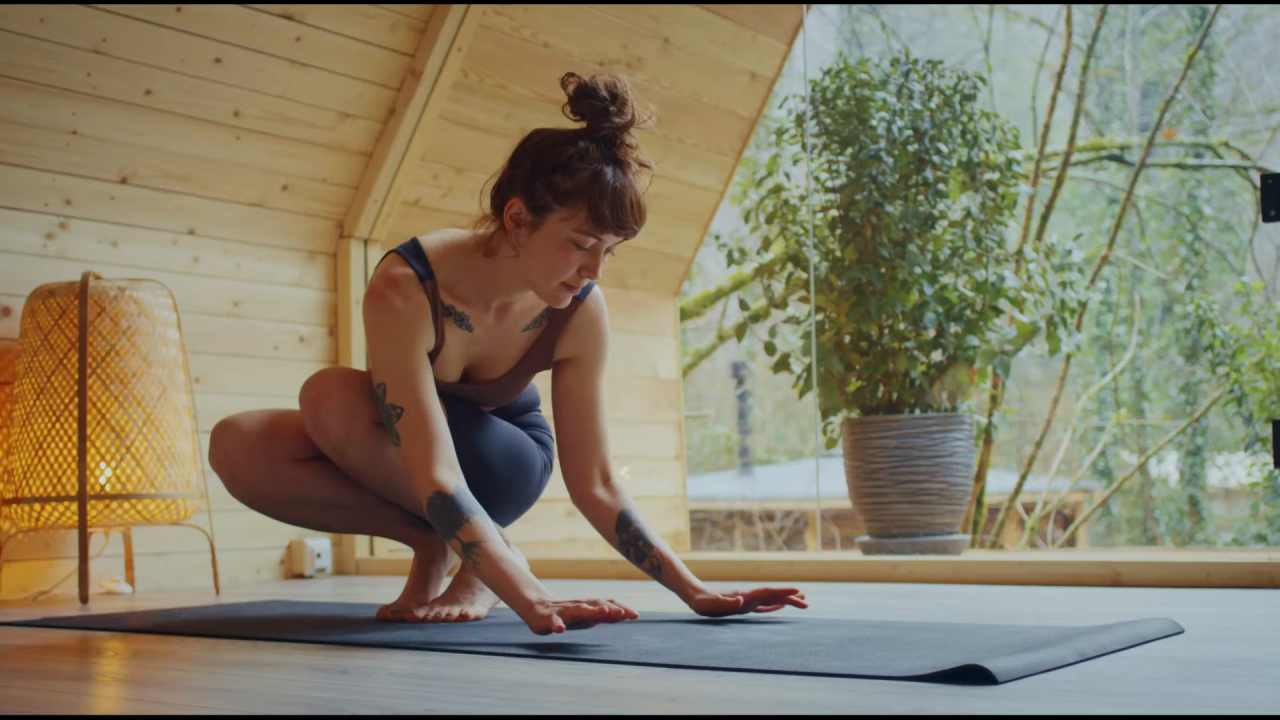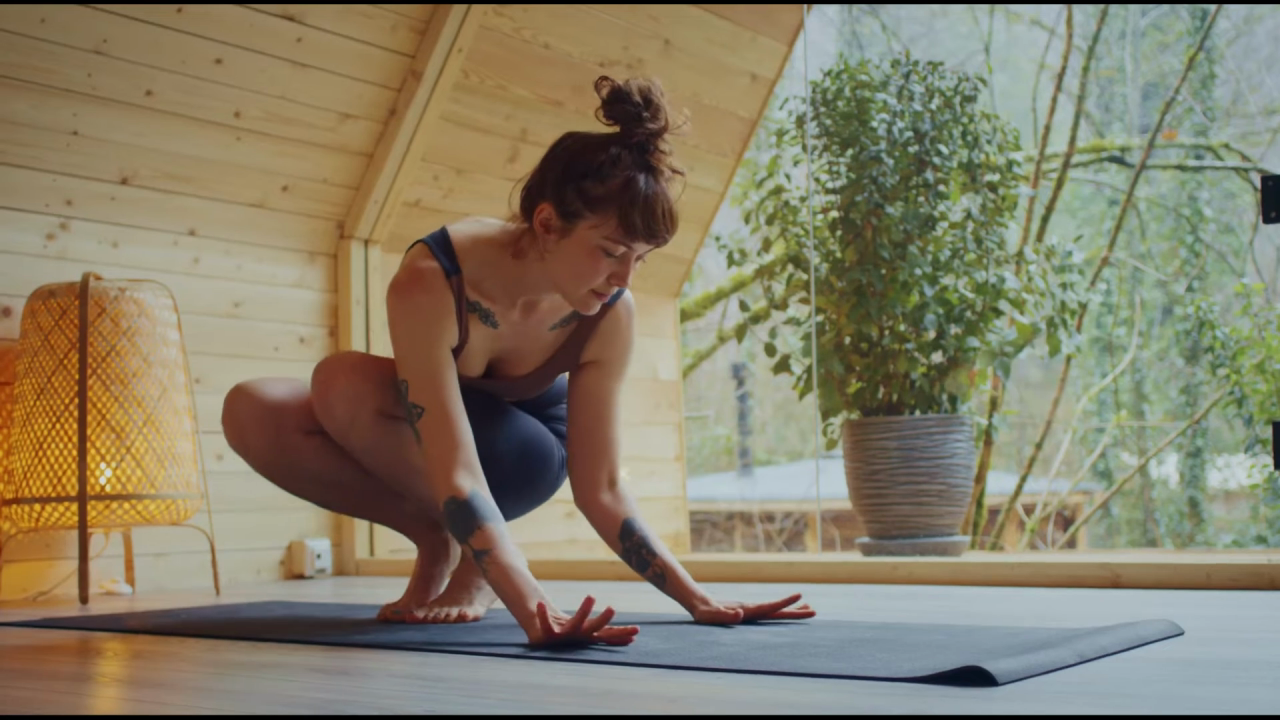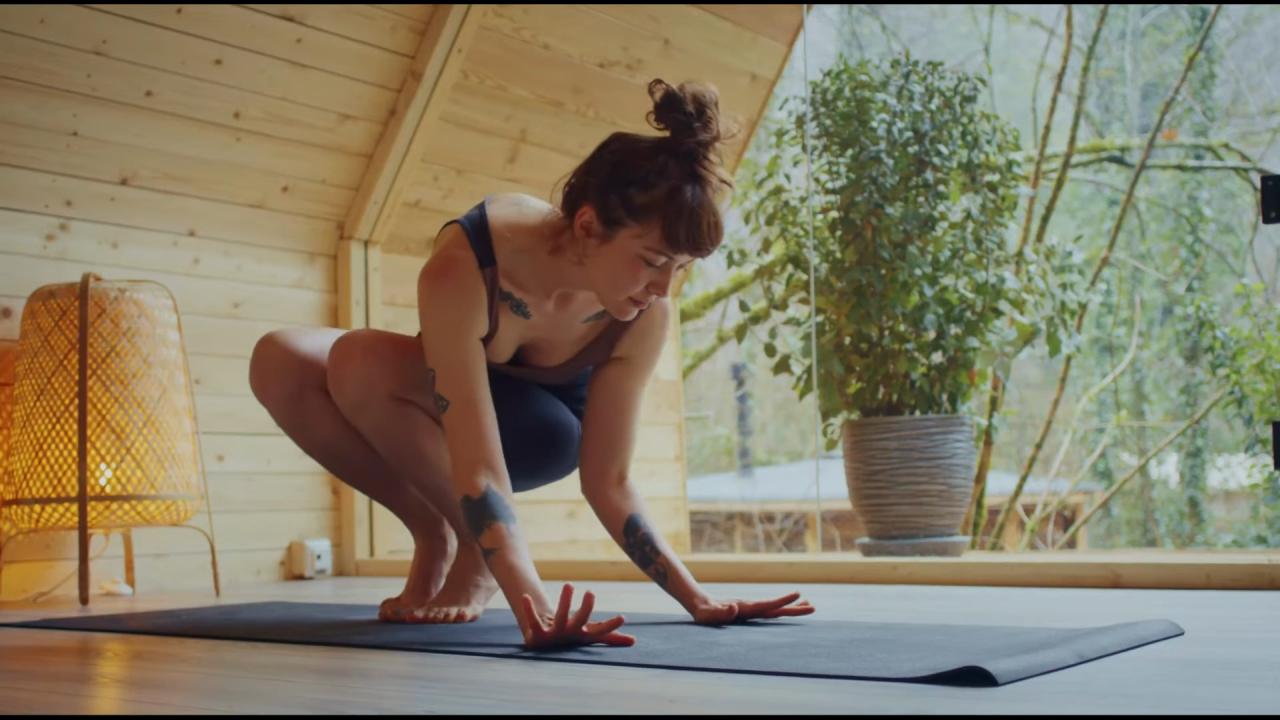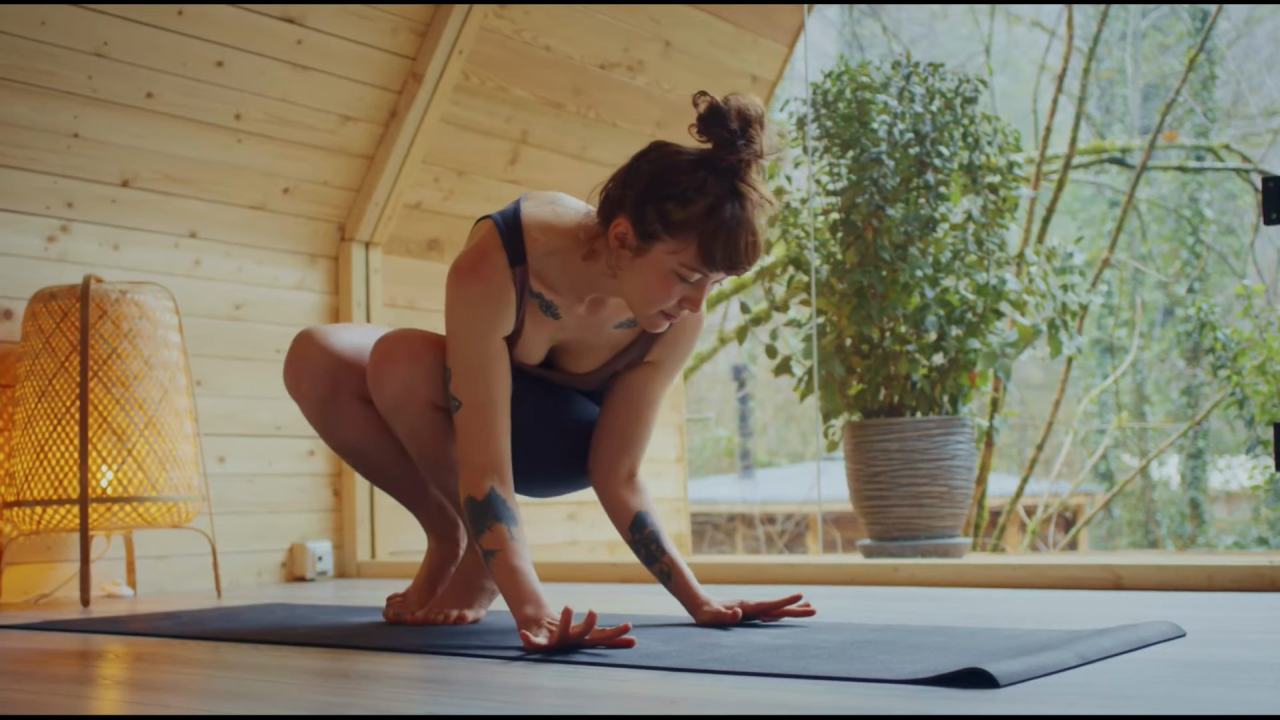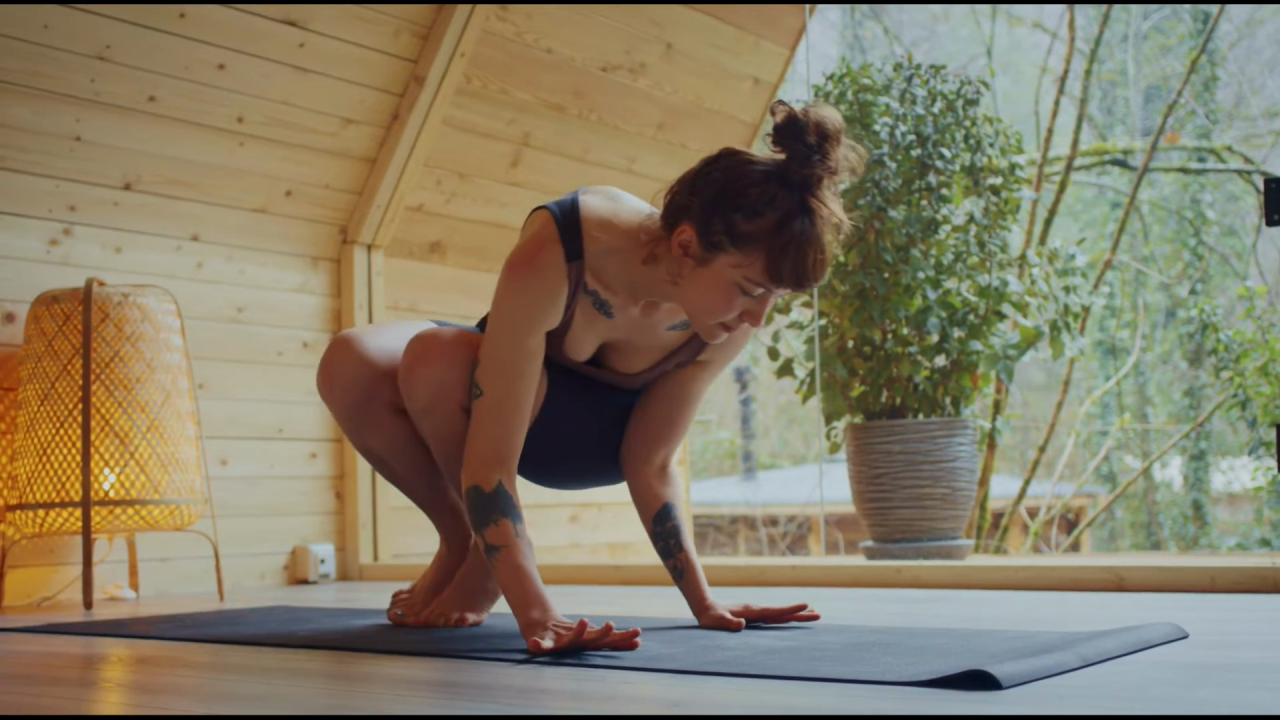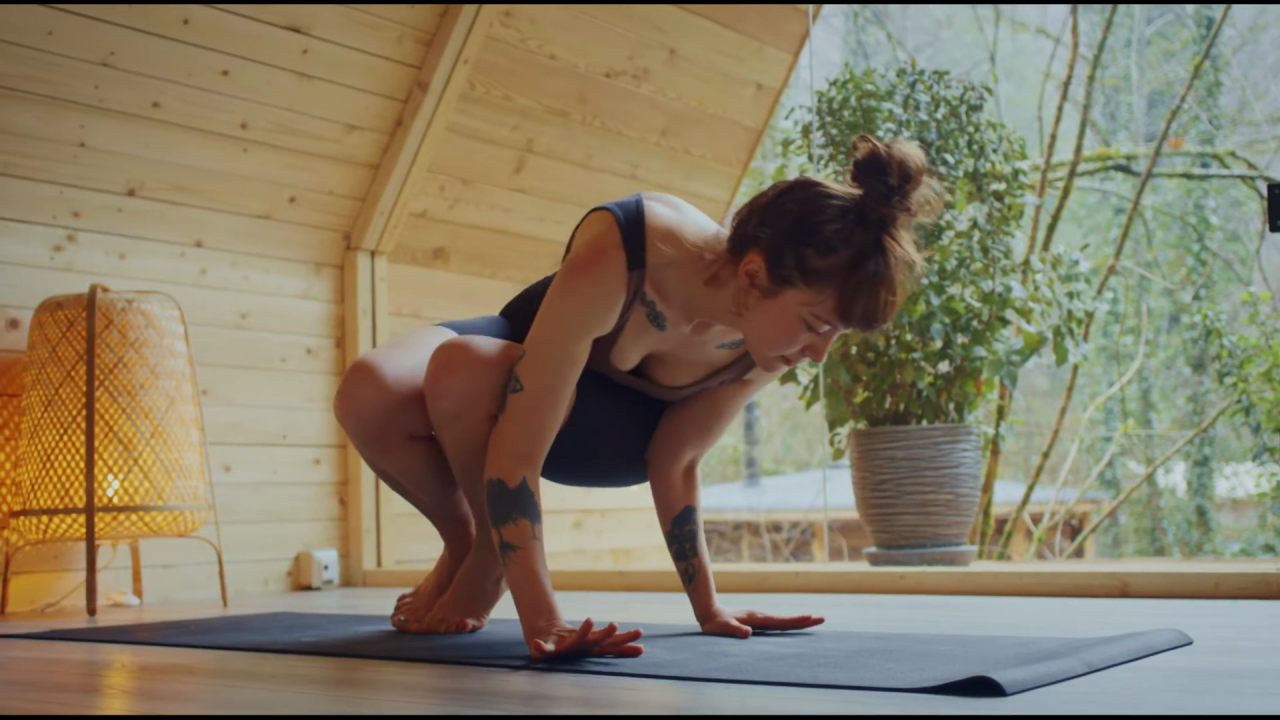
dt=0.5s
person 1, frame 1
left shoulder: (581, 314)
right shoulder: (402, 291)
left elbow: (594, 485)
right elbow: (435, 476)
left wrist: (692, 590)
right wrist: (530, 600)
left hip: (506, 462)
right hip: (401, 459)
left knee: (331, 401)
right knee: (239, 449)
left ankle: (484, 556)
right ankle: (434, 544)
person 1, frame 2
left shoulder: (609, 318)
right shoulder: (428, 284)
left elbow: (600, 491)
right elbow: (456, 476)
left wrist: (697, 601)
right wrist: (534, 609)
left hip: (529, 449)
right hip: (419, 451)
left knee: (341, 385)
right knee: (251, 412)
left ankle: (479, 558)
right ankle: (436, 542)
person 1, frame 3
left shoulder: (645, 318)
right shoulder: (462, 268)
left elbow: (608, 483)
right elbow: (479, 470)
left wrist: (697, 599)
right wrist: (534, 608)
left hip: (547, 426)
right hip: (445, 407)
left knee: (360, 366)
right knee: (279, 363)
left ankle: (474, 553)
right ankle: (435, 537)
person 1, frame 4
left shoulder: (676, 324)
right shoulder: (493, 265)
left elbow: (617, 478)
right elbow: (486, 468)
left wrist: (698, 601)
right wrist: (533, 612)
left hip: (567, 437)
right hip: (462, 416)
left knee: (404, 366)
right knee: (316, 360)
left ankle: (482, 561)
right ankle: (447, 538)
person 1, frame 5
left shoulder: (727, 323)
right shoulder: (551, 255)
left elbow: (649, 464)
right elbow: (490, 459)
left wrist: (703, 601)
right wrist: (537, 615)
left hip: (594, 432)
right hip: (498, 367)
right knee: (350, 365)
left ankle: (487, 558)
right ankle: (460, 540)
person 1, frame 6
left shoulder: (770, 333)
right shoulder: (612, 260)
left elbow: (674, 463)
right elbow: (517, 450)
left wrist: (708, 606)
right wrist: (542, 621)
left hip: (615, 429)
right hip: (523, 354)
right knee: (370, 392)
left ankle: (492, 560)
right ankle: (466, 546)
